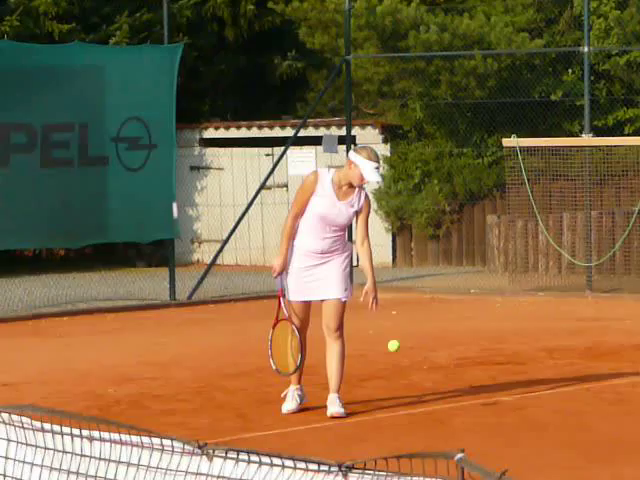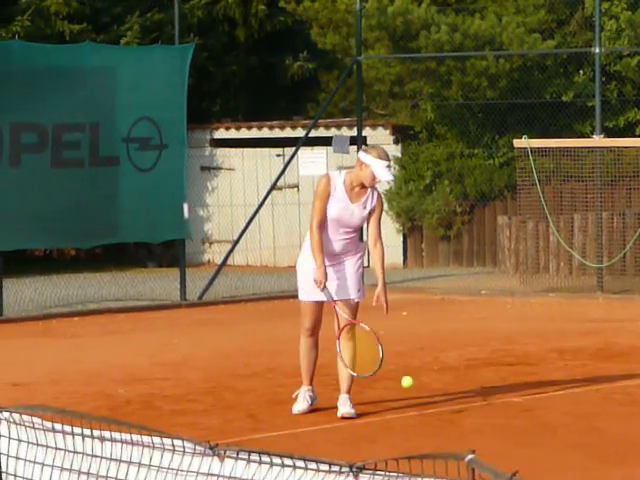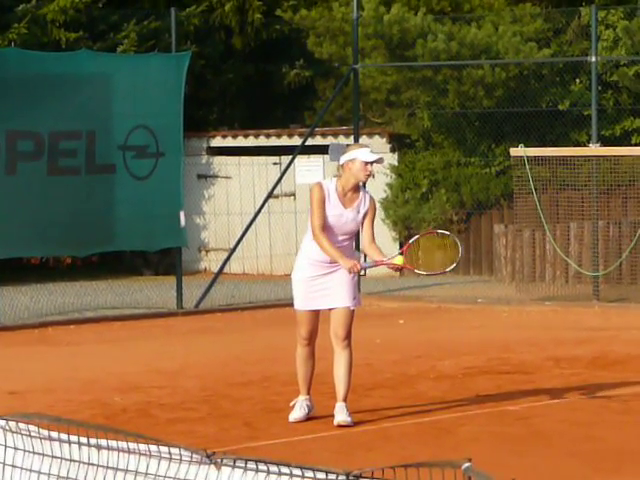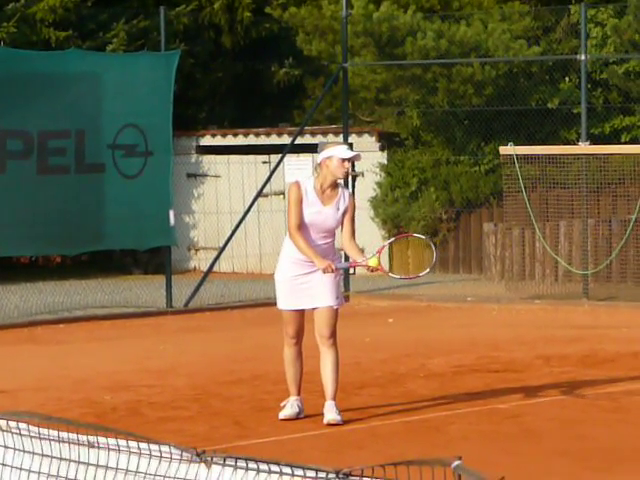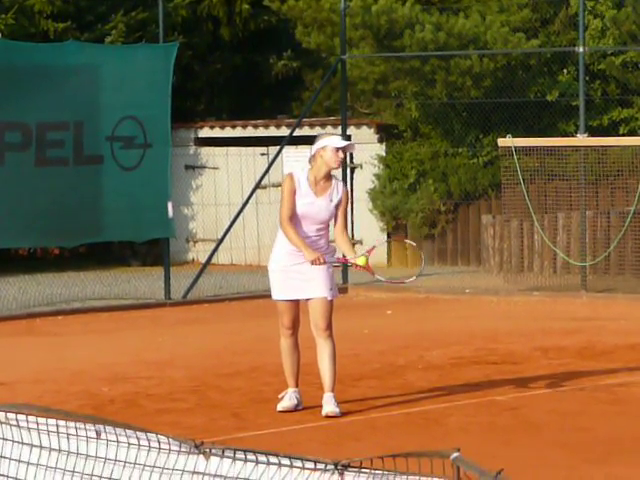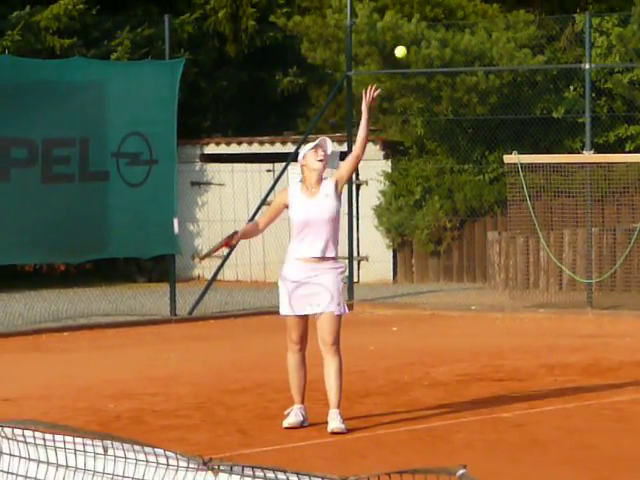
dt=0.7s
person 1, frame 1
left shoulder: (363, 199)
right shoulder: (316, 179)
left elbow: (362, 241)
right elbow: (293, 217)
left wrist: (370, 282)
right wrist: (282, 255)
left hip: (334, 262)
right hip: (301, 259)
left knee: (333, 331)
right knee: (297, 329)
left ankle: (334, 397)
right ankle: (295, 390)
person 1, frame 2
left shoulder: (375, 199)
right shoulder: (328, 182)
left elbow: (375, 241)
right elbow: (315, 227)
left wrist: (381, 284)
right wrist: (320, 267)
left hip: (347, 263)
right hip: (314, 261)
right knee: (309, 329)
left ankle: (345, 397)
right ankle: (307, 390)
person 1, frame 3
left shoulder: (368, 202)
right shoulder: (321, 189)
left elbow: (367, 242)
right elbow: (318, 232)
left wrist: (387, 260)
right wrist: (342, 259)
left hip: (343, 272)
right hip: (310, 268)
left knee: (342, 339)
right knee: (305, 339)
left ankle: (341, 405)
right ankle: (304, 400)
person 1, frame 4
left shoulder: (347, 199)
right shoulder: (298, 189)
left elbow: (347, 239)
right elbow: (294, 231)
left wrist: (364, 260)
right wrist: (317, 259)
left hip: (326, 272)
right hip: (293, 269)
left knee: (327, 339)
right knee: (292, 339)
left ankle: (331, 405)
right ankle: (294, 401)
person 1, frame 5
left shoulder: (340, 190)
right shoulder: (293, 180)
left elbow: (339, 231)
right elbow: (286, 222)
left wrist: (353, 257)
right wrist: (306, 250)
left hip: (319, 265)
right hip: (286, 261)
left knee: (323, 331)
right knee: (288, 330)
left ankle: (329, 397)
right ankle: (293, 392)
person 1, frame 6
left shoulder: (334, 183)
right shoulder: (289, 194)
left elbow: (357, 152)
right elbow: (260, 225)
left wrist: (365, 113)
right wrist: (239, 234)
left hip: (328, 274)
right hip: (295, 274)
left knee: (330, 345)
right knee: (296, 344)
left ankle: (334, 412)
right ankle: (298, 408)
